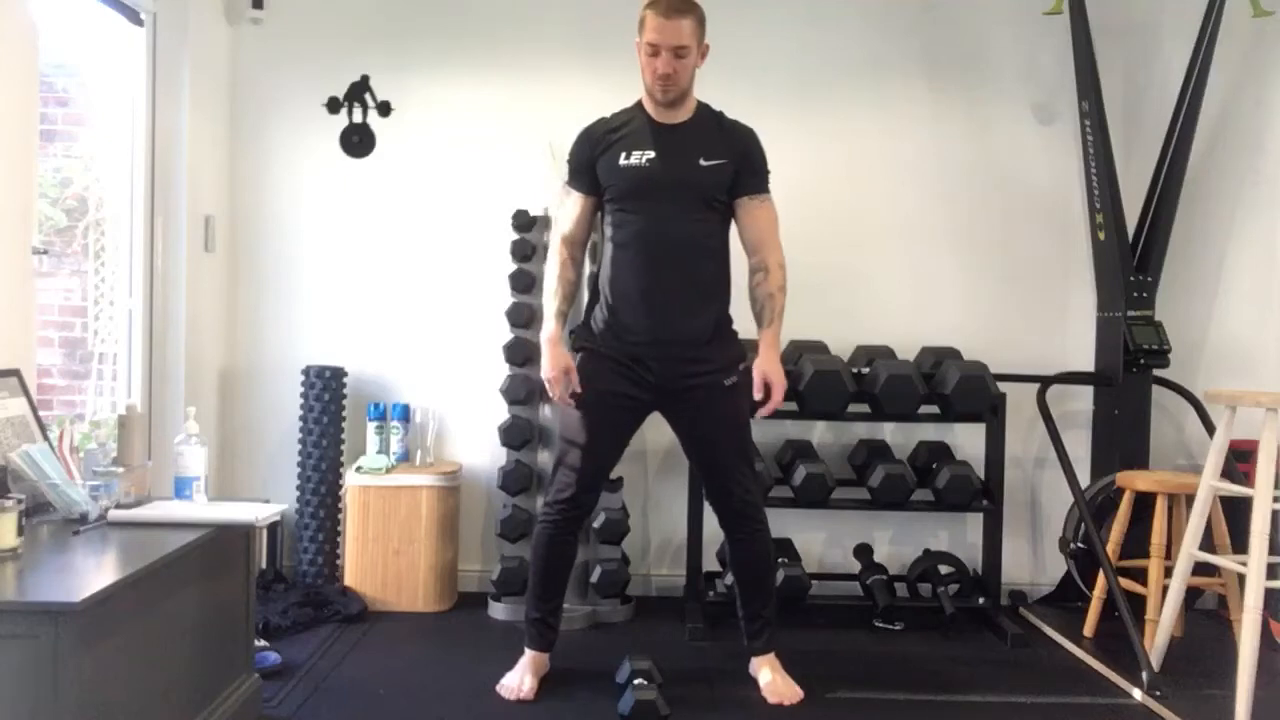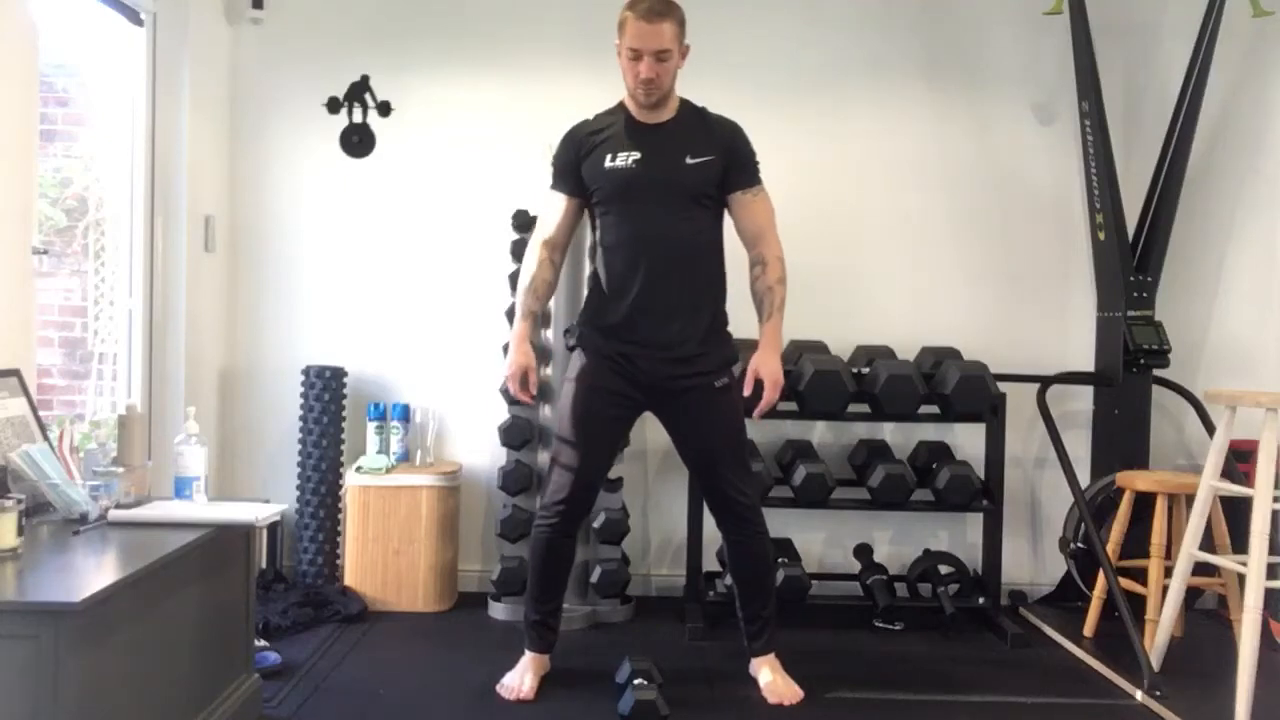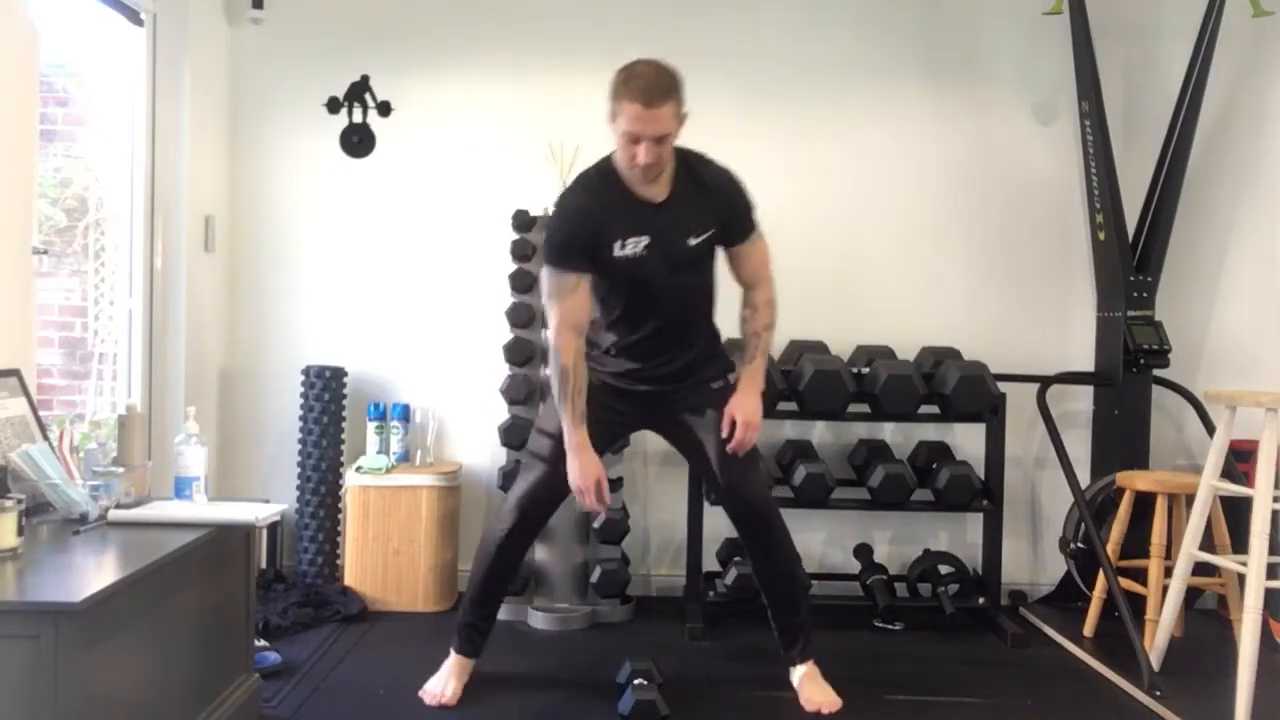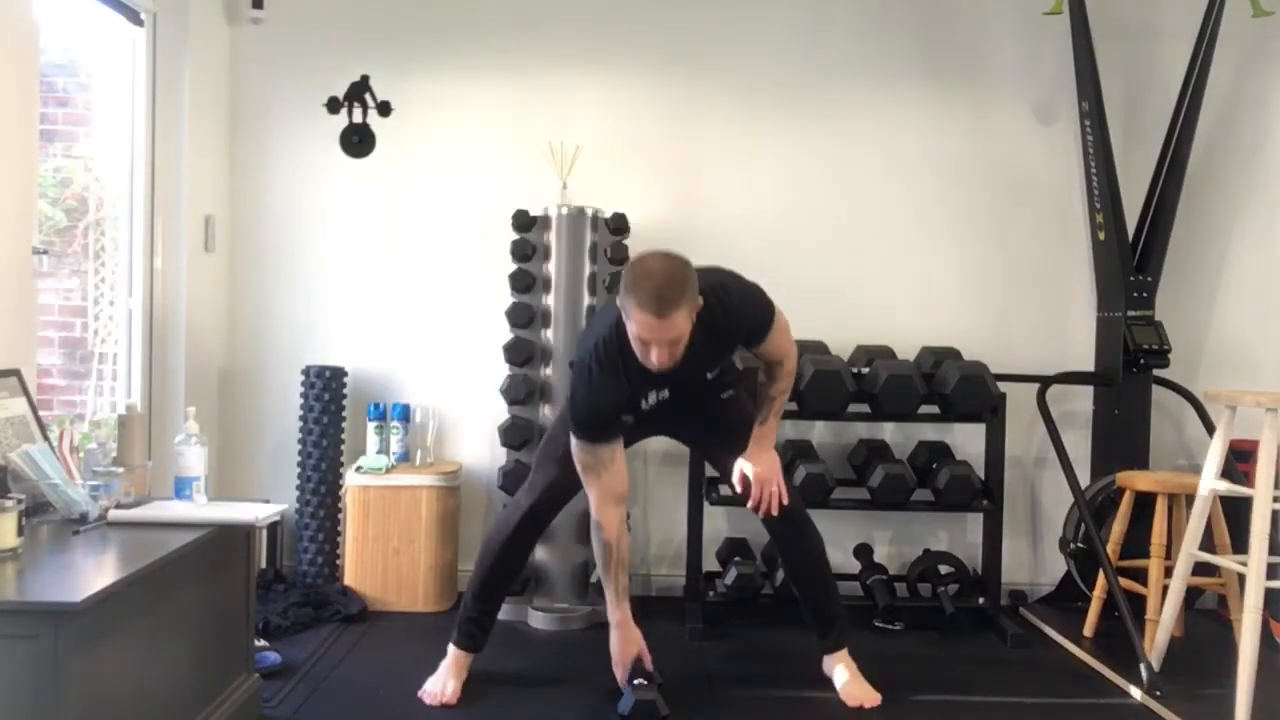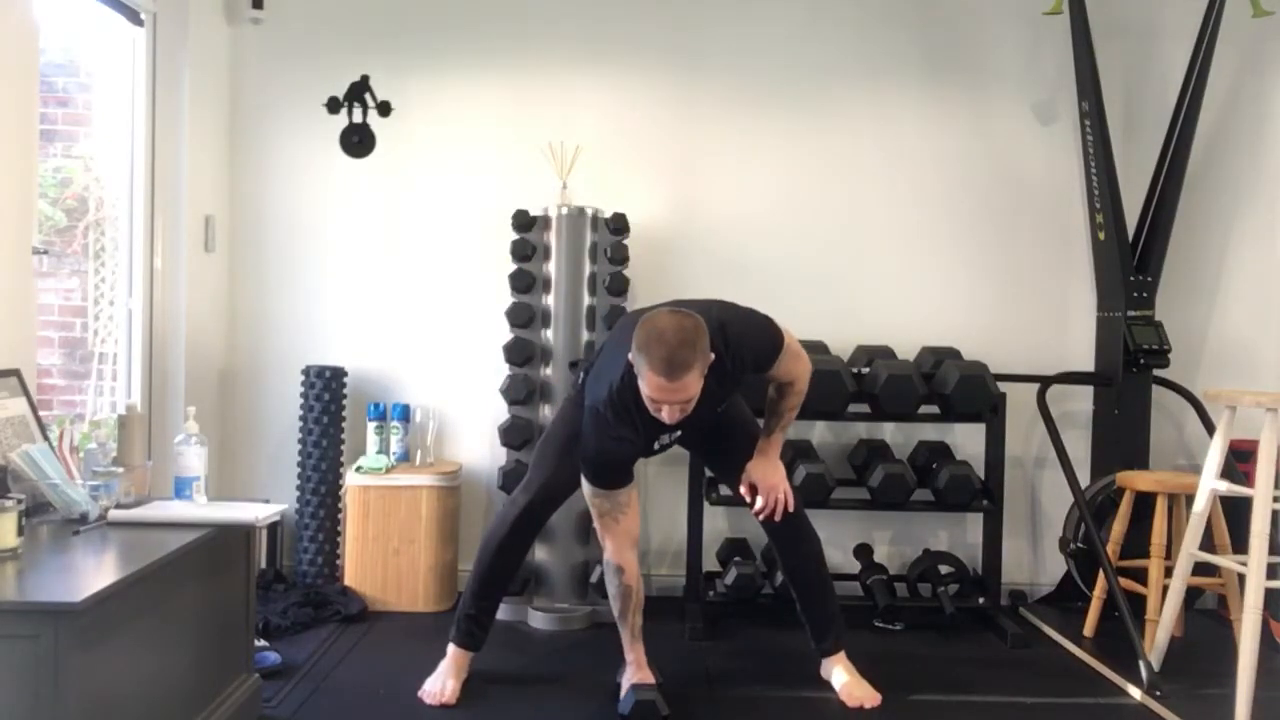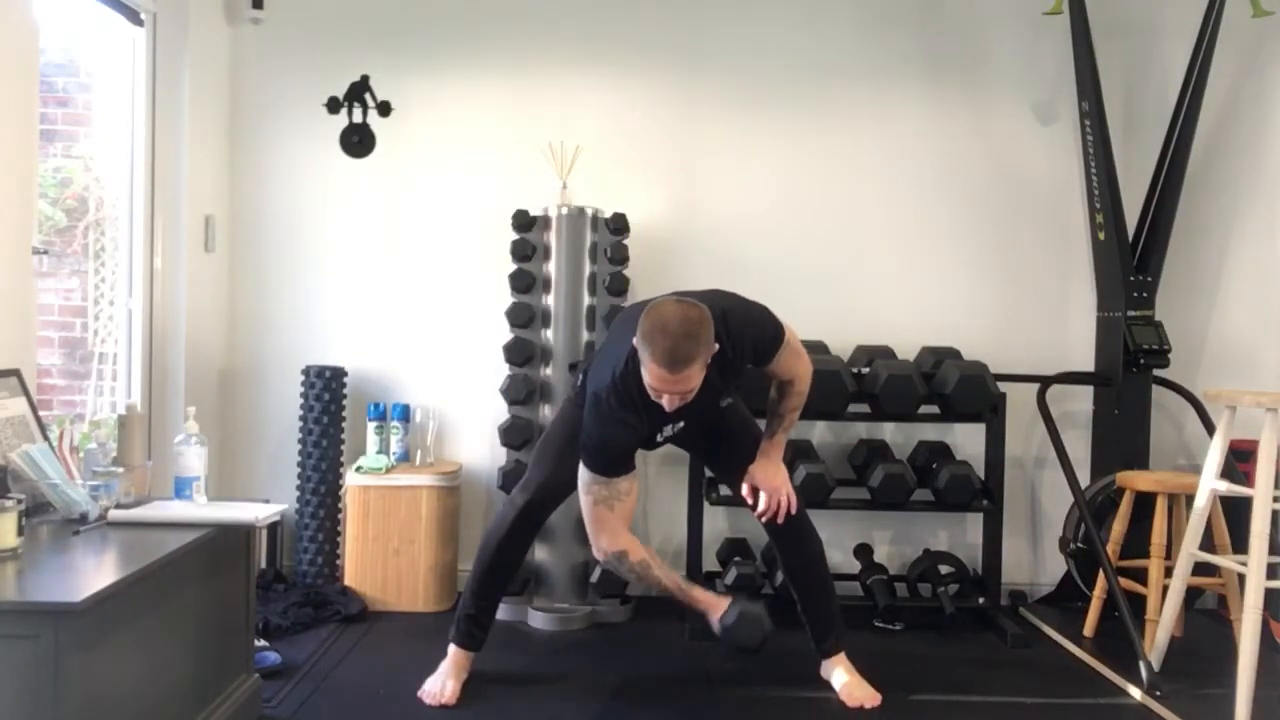
dt=0.7s
person 1, frame 1
left shoulder: (735, 143)
right shoulder: (601, 140)
left elbow: (764, 255)
right elbow: (566, 244)
left wrist: (769, 347)
right wrist: (554, 337)
left hip: (707, 362)
right hip: (611, 357)
left knee: (741, 509)
right knee: (565, 503)
left ankle: (762, 655)
right ankle: (536, 651)
person 1, frame 2
left shoulder: (719, 138)
right shoulder: (586, 141)
left elbow: (763, 247)
right elbow: (548, 244)
left wrist: (771, 340)
right wrist: (521, 336)
left hip: (699, 361)
right hip: (605, 357)
left knee: (737, 508)
right knee: (561, 505)
left ankle: (762, 654)
right ankle: (536, 652)
person 1, frame 3
left shoulder: (717, 188)
right shoulder: (579, 208)
left elbow: (758, 288)
right elbow: (568, 332)
left wrist: (750, 385)
right wrist: (579, 444)
left hip: (697, 377)
right hip: (605, 376)
left knee: (755, 506)
right knee: (526, 506)
left ankle: (801, 662)
right ankle: (462, 654)
person 1, frame 4
left shoulder: (734, 301)
right shoulder: (598, 365)
left elbow: (781, 359)
right elbow: (607, 509)
left wrist: (760, 444)
right wrist: (620, 621)
left hip: (708, 396)
right hip: (620, 411)
left knee: (780, 506)
right knee: (532, 505)
left ankle: (835, 654)
right ankle: (460, 654)
person 1, frame 5
left shoulder: (742, 334)
right shoulder: (607, 410)
left elbow: (795, 371)
right elbow: (619, 550)
left wrist: (767, 453)
right wrist: (635, 663)
right hip: (601, 392)
left knee: (779, 504)
right knee: (530, 503)
left ankle: (833, 657)
right ankle: (458, 654)
person 1, frame 6
left shoulder: (742, 323)
right shoulder: (611, 396)
left elbow: (796, 372)
right elbow: (609, 540)
left wrist: (770, 456)
right wrist: (704, 604)
left hip: (711, 406)
right hip: (609, 399)
left knee: (782, 506)
right knee: (529, 502)
left ankle: (833, 657)
right ankle: (459, 653)
